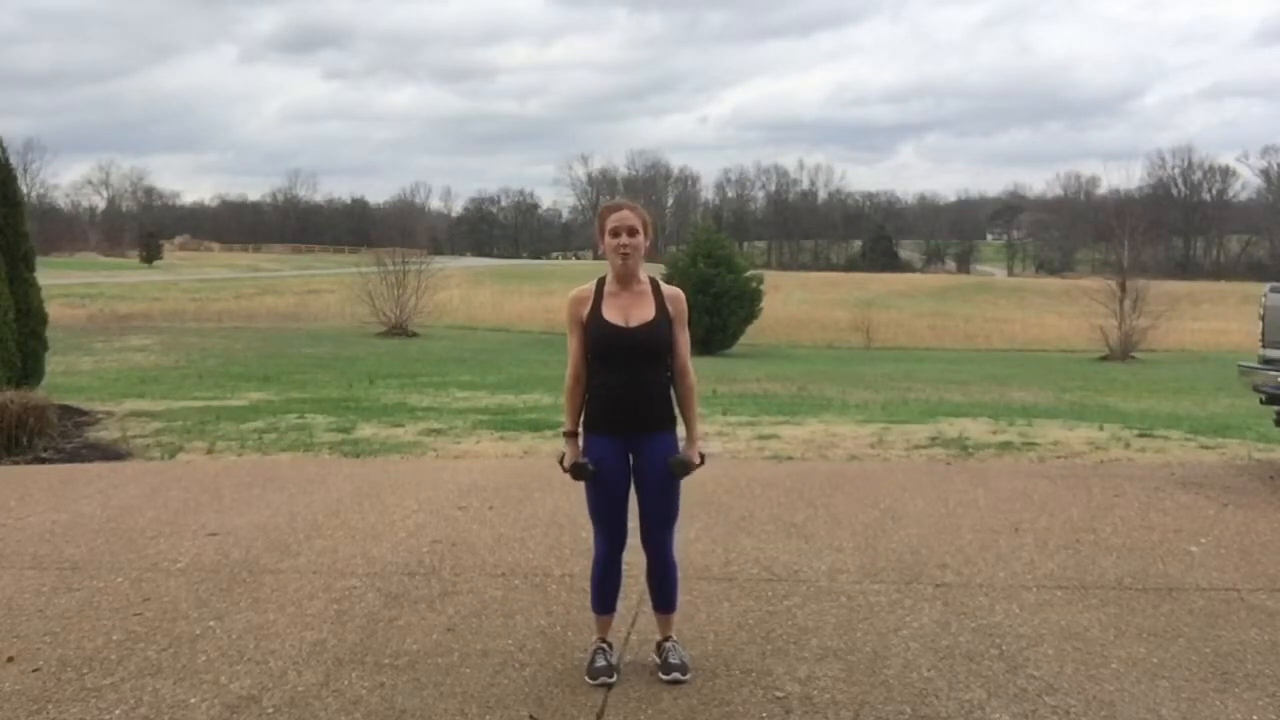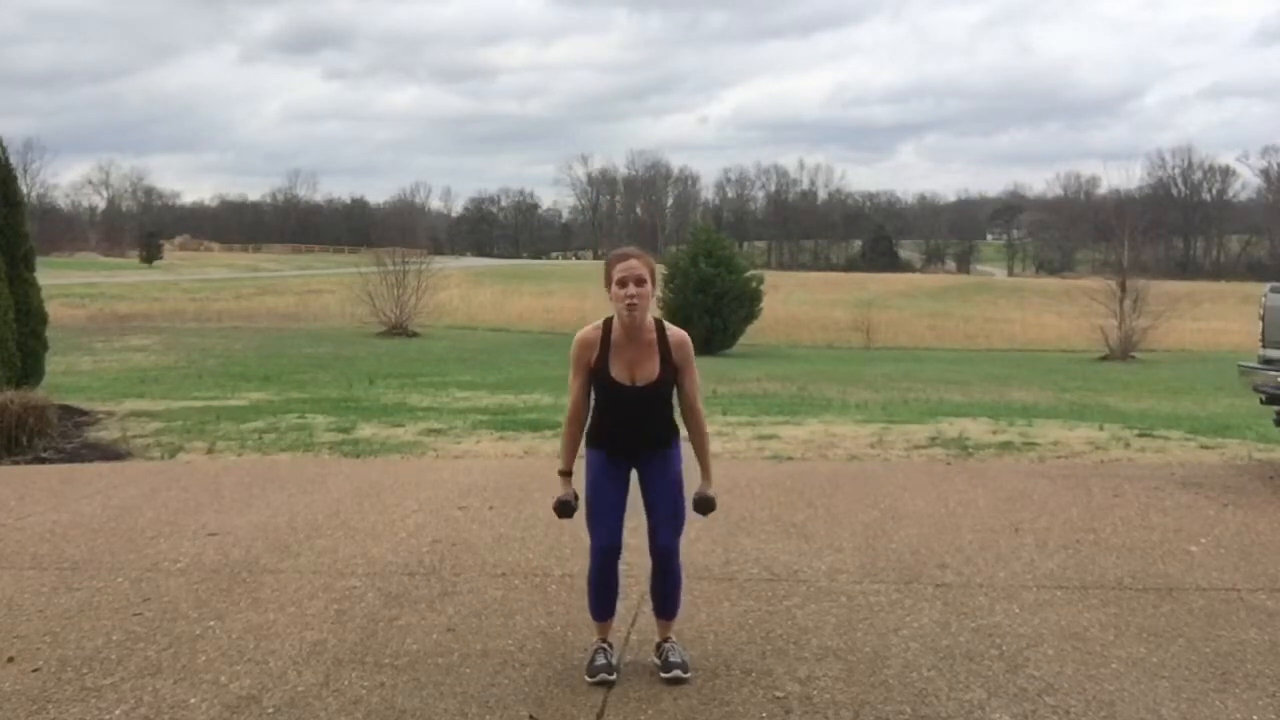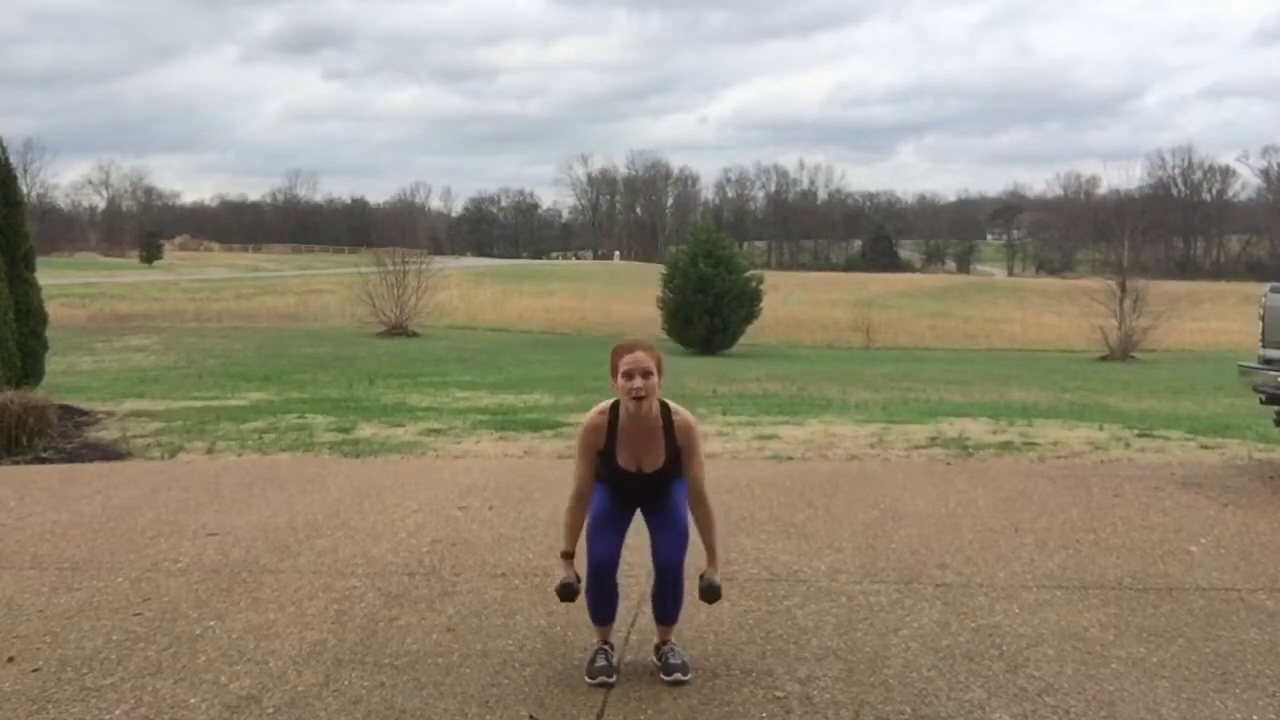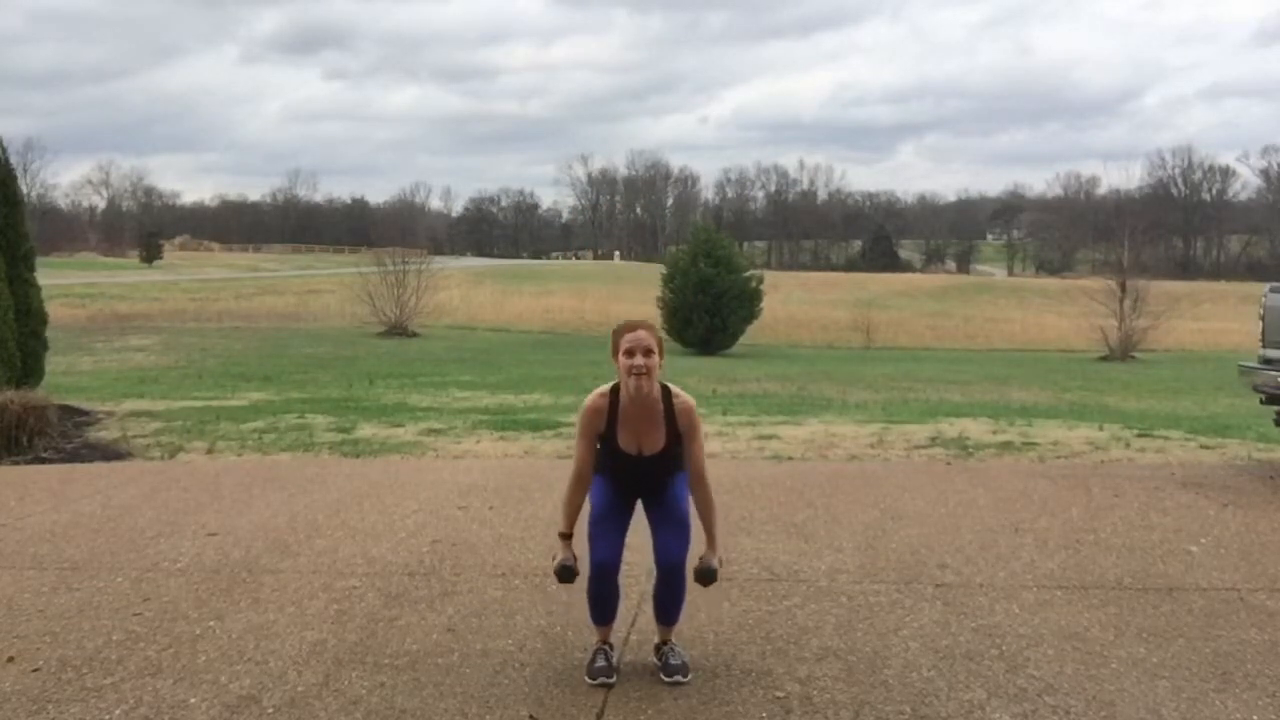
dt=0.4s
person 1, frame 1
left shoulder: (671, 298)
right shoulder: (583, 300)
left elbow: (683, 373)
right elbow: (576, 375)
left wrist: (693, 437)
right wrist: (571, 437)
left hip: (658, 435)
right hip: (603, 436)
left knee: (659, 542)
right knee: (609, 542)
left ankle: (667, 640)
right ankle: (602, 643)
person 1, frame 2
left shoulder: (676, 341)
right shoulder: (588, 341)
left elbow: (692, 412)
right elbow: (576, 412)
left wrist: (706, 475)
right wrist: (566, 474)
left hip: (659, 450)
right hip: (607, 452)
left knee: (665, 547)
right knee: (605, 547)
left ankle: (666, 641)
right ankle: (602, 643)
person 1, frame 3
left shoulder: (681, 423)
right shoulder: (596, 423)
left elbow: (698, 497)
right elbow: (580, 495)
left wrist: (712, 561)
right wrist: (567, 557)
left hip: (664, 491)
right hip: (613, 491)
left knee: (670, 563)
right knee: (600, 563)
left ankle: (665, 643)
right ankle: (603, 644)
person 1, frame 4
left shoulder: (682, 406)
right shoulder: (597, 405)
left elbow: (698, 478)
right elbow: (581, 475)
left wrist: (711, 545)
right wrist: (565, 540)
left hip: (665, 482)
right hip: (613, 482)
left knee: (673, 564)
right knee: (603, 564)
left ankle: (666, 644)
right ankle: (603, 646)
